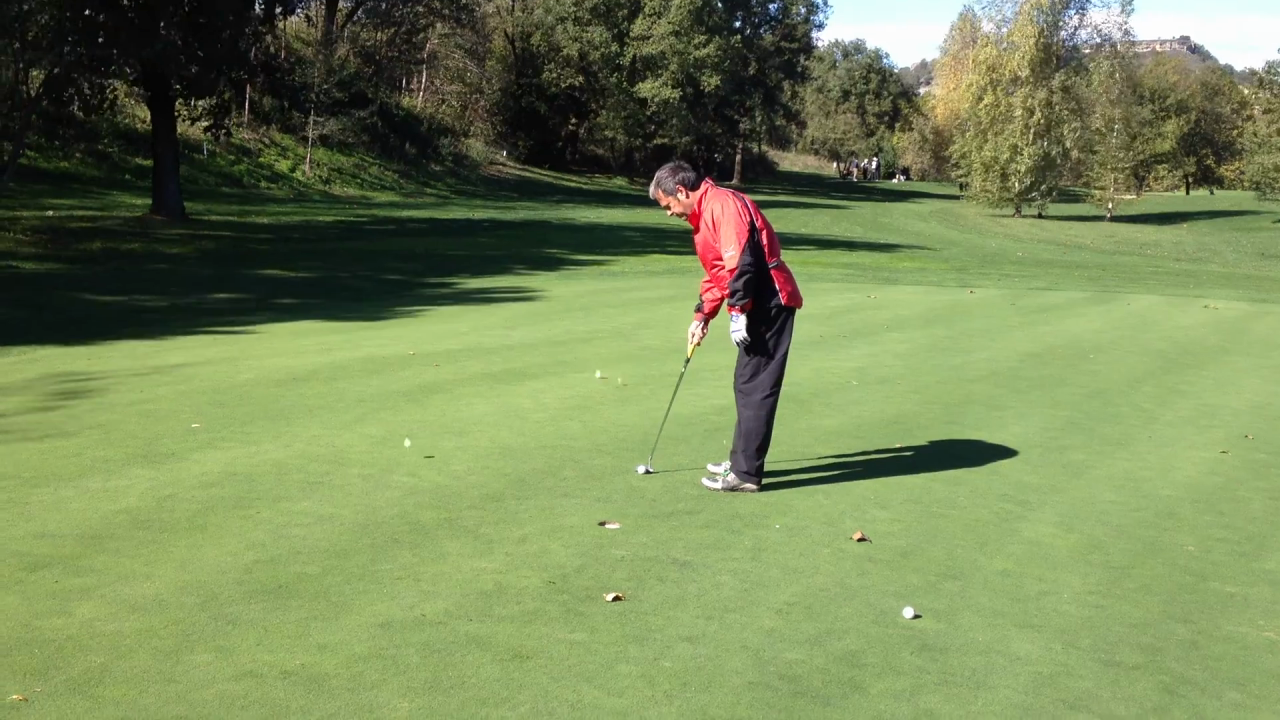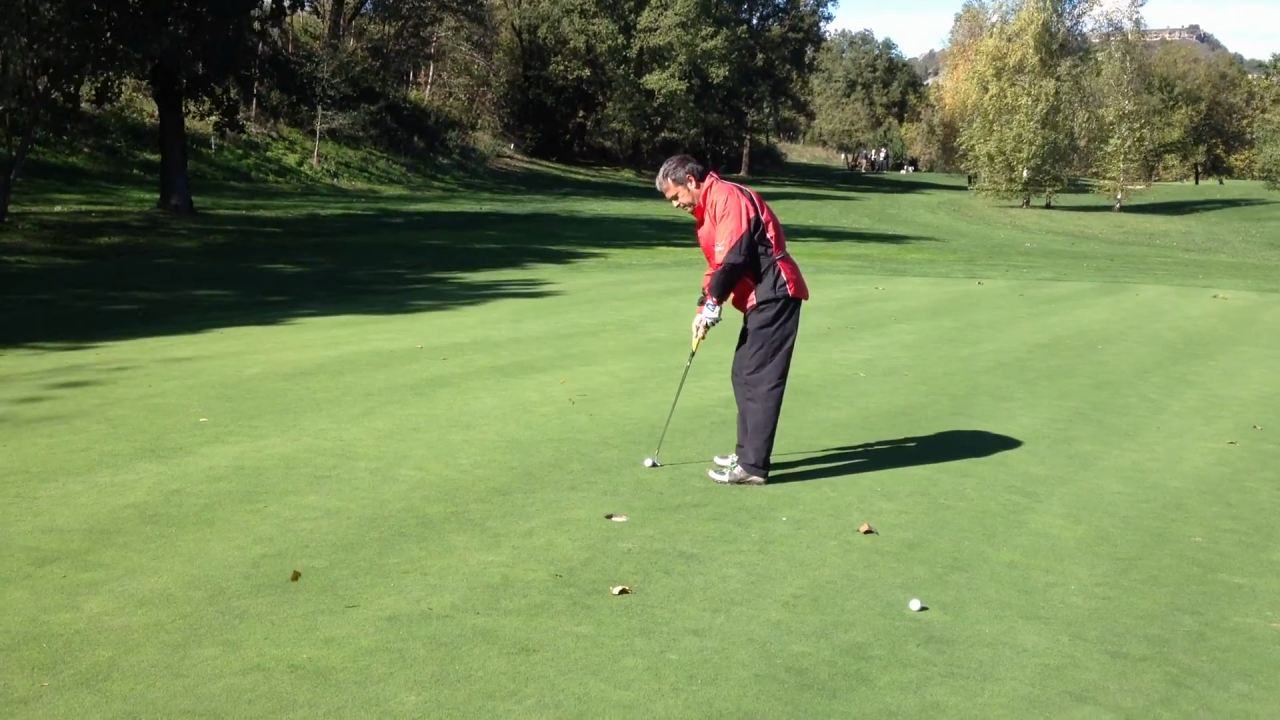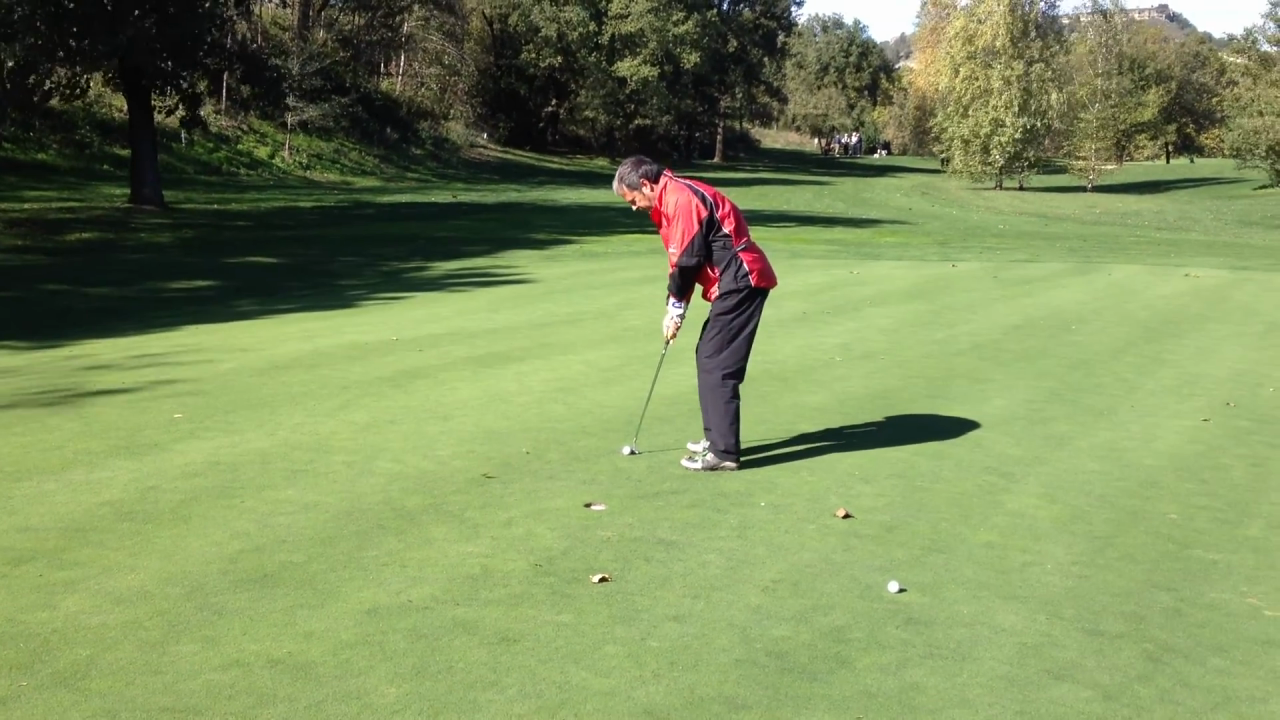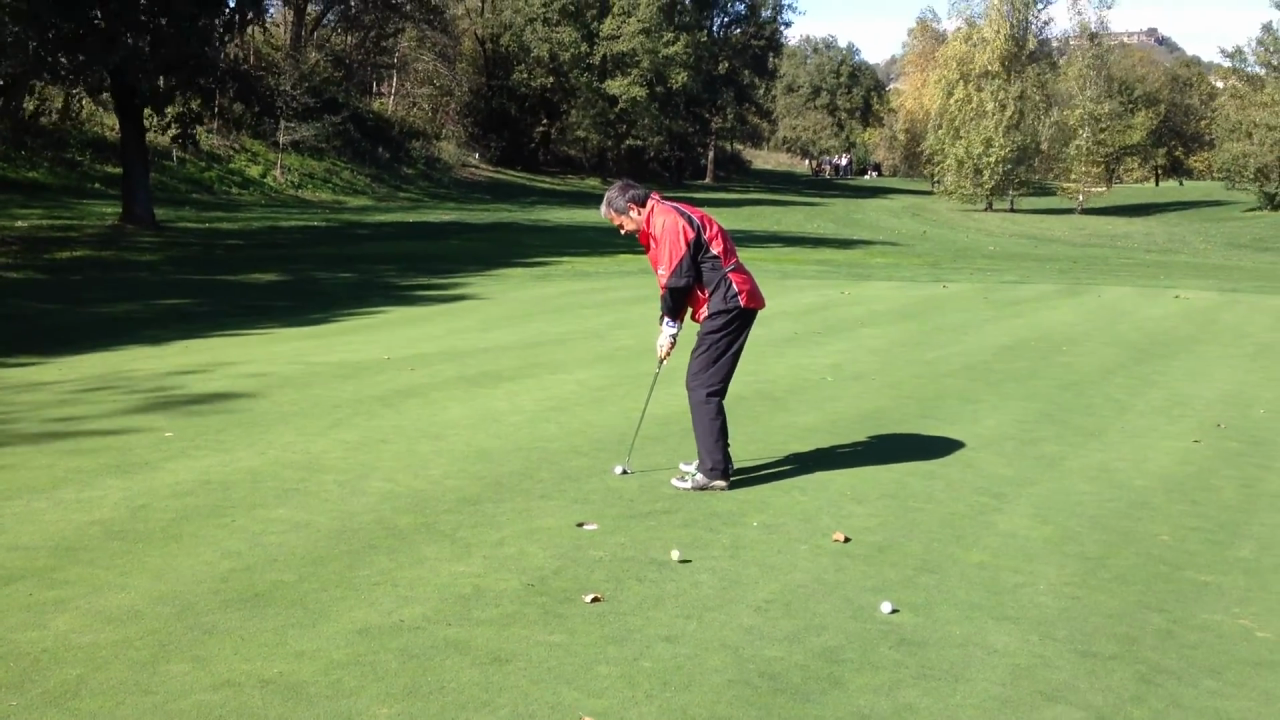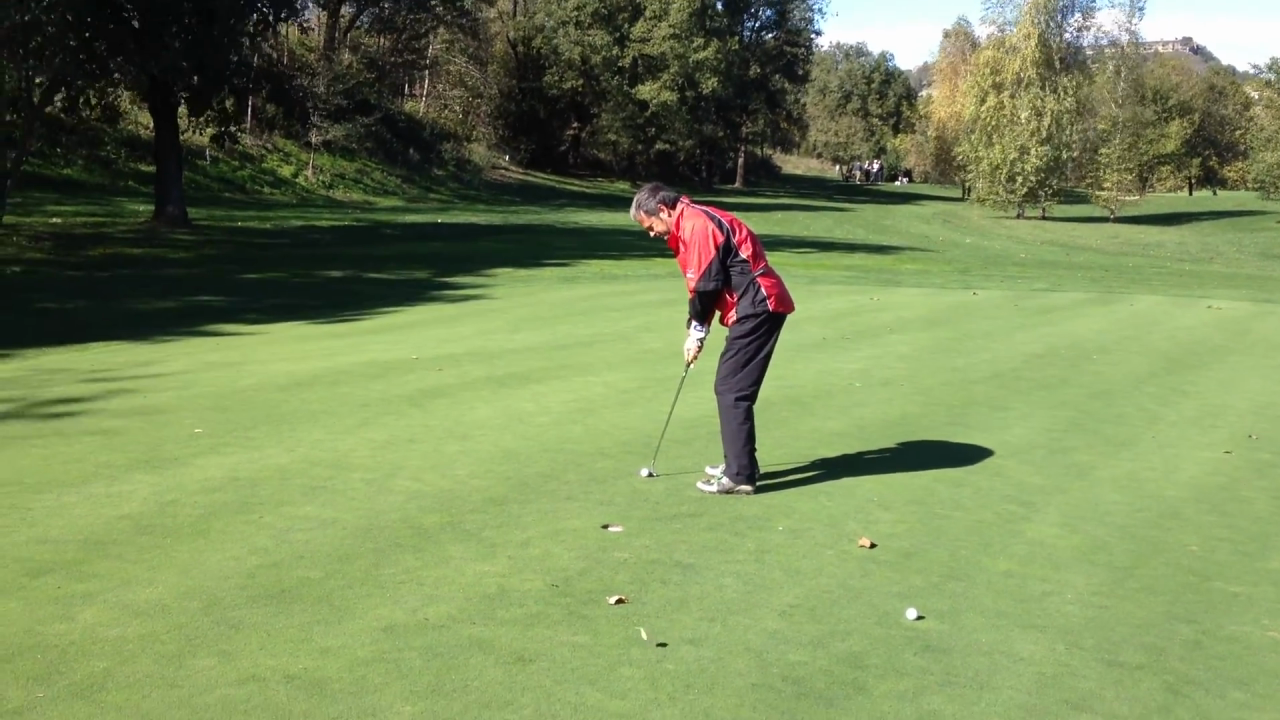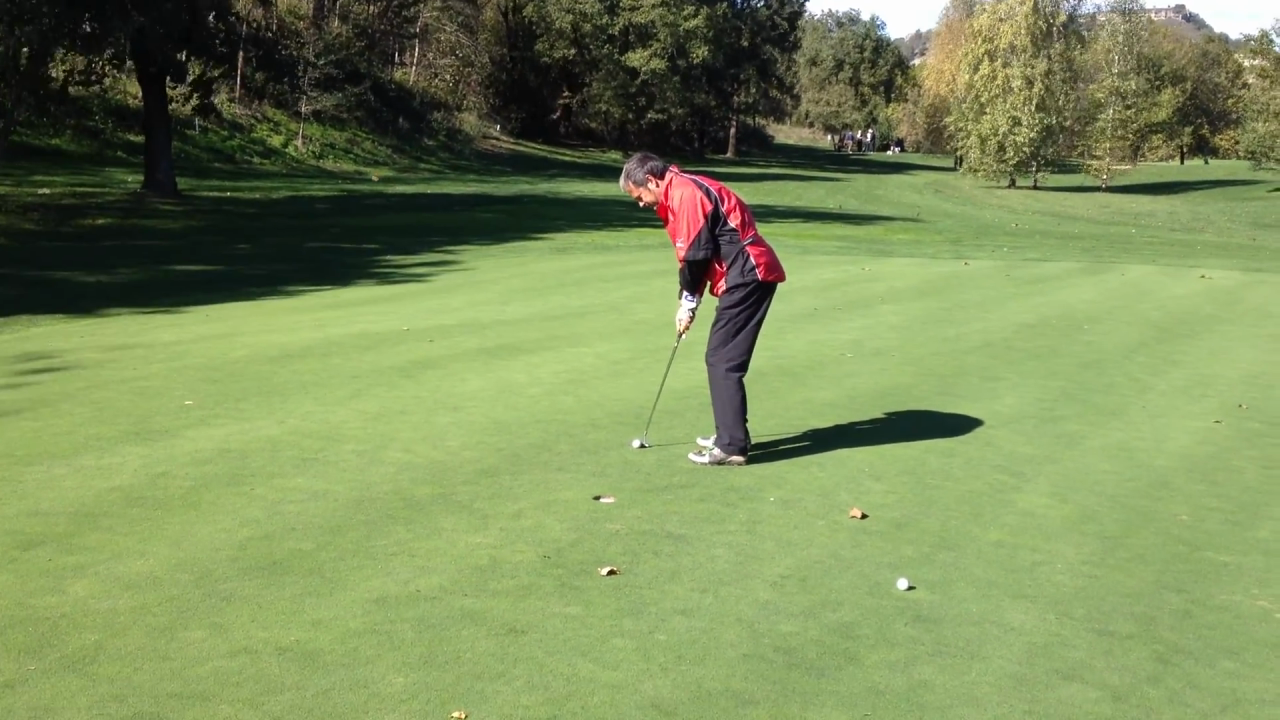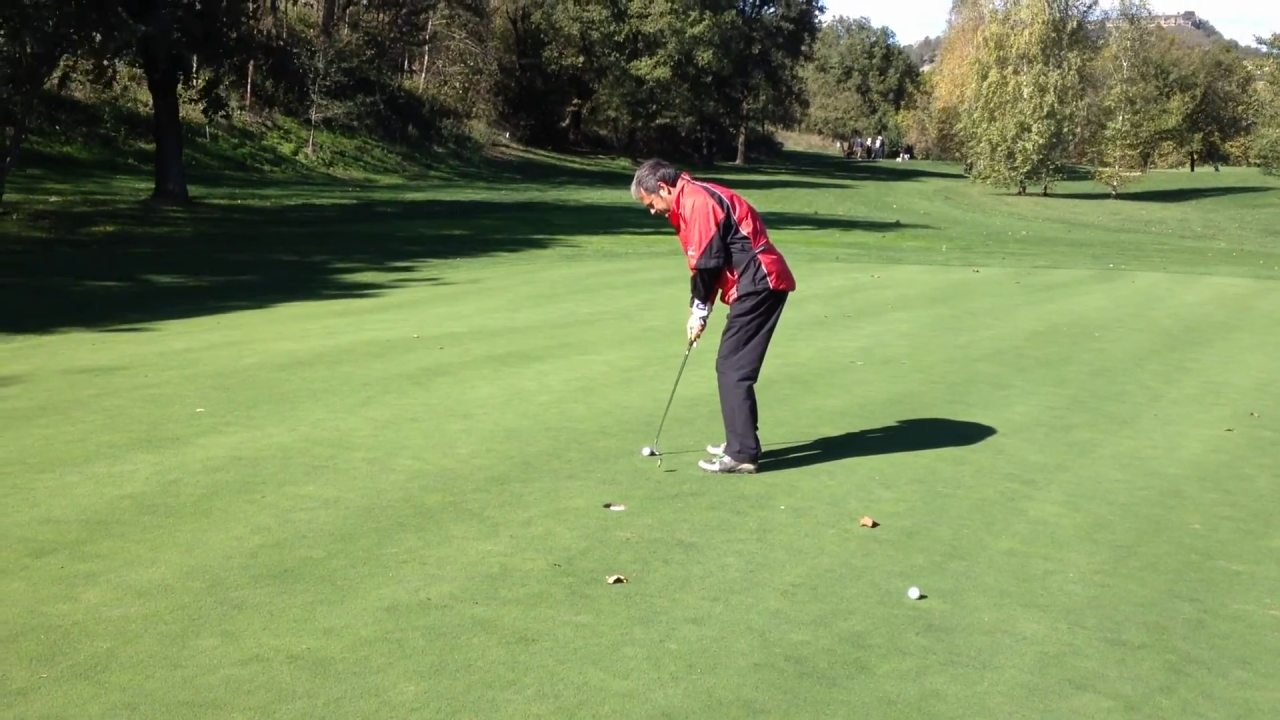
dt=0.7s
person 1, frame 1
left shoulder: (722, 203)
right shoulder: (703, 215)
left elbow: (741, 262)
right elbow: (717, 271)
left wrist: (737, 311)
right wrist: (702, 315)
left hip: (769, 302)
right hip: (760, 304)
left knee: (754, 386)
right knee: (747, 384)
left ankle: (746, 473)
right ankle: (743, 460)
person 1, frame 2
left shoulder: (727, 197)
right shoulder: (705, 209)
left elbow: (733, 258)
right elbow: (716, 263)
left wrist: (713, 301)
right wrist: (705, 307)
left hip: (774, 293)
right hip: (761, 297)
left knee: (759, 378)
right knee: (744, 374)
left ankle: (753, 466)
right ankle: (749, 452)
person 1, frame 3
left shoulder: (680, 198)
right shoulder: (671, 198)
left elbow: (688, 258)
right elbow: (681, 258)
left wrist: (676, 304)
right wrist: (674, 306)
left hip: (740, 280)
right hip: (737, 281)
left knee: (717, 364)
right knee: (709, 356)
left ankle: (724, 451)
right ankle: (718, 436)
person 1, frame 4
left shoulder: (667, 221)
right shoulder: (661, 221)
left elbow: (677, 281)
right elbow: (674, 280)
left wrist: (669, 327)
right wrist: (669, 326)
left hip: (729, 302)
right hip: (728, 302)
left knee: (701, 384)
right knee: (704, 381)
left ankle: (714, 471)
right ankle: (714, 459)
person 1, frame 5
left shoulder: (696, 224)
right shoulder: (690, 224)
left elbow: (706, 284)
right elbow: (702, 283)
left wrist: (696, 331)
right wrist: (696, 330)
left hip: (757, 307)
right hip: (757, 306)
left knee: (730, 389)
right knee: (733, 387)
left ankle: (739, 475)
right ankle: (740, 464)
person 1, frame 6
left shoulder: (685, 193)
right shoulder: (680, 192)
left elbow: (695, 254)
right elbow: (694, 253)
left wrist: (688, 302)
right wrist: (689, 301)
left hip: (748, 276)
right hip: (748, 275)
left knee: (721, 359)
right knee: (724, 357)
left ankle: (731, 446)
right ankle: (732, 434)
person 1, frame 7
left shoulder: (697, 201)
right shoulder: (692, 200)
left elbow: (707, 262)
right elbow: (705, 261)
left wrist: (699, 309)
right wrist: (700, 309)
left hip: (758, 284)
right hip: (759, 283)
left knee: (732, 367)
right knee: (734, 365)
left ankle: (742, 453)
right ankle: (742, 442)
